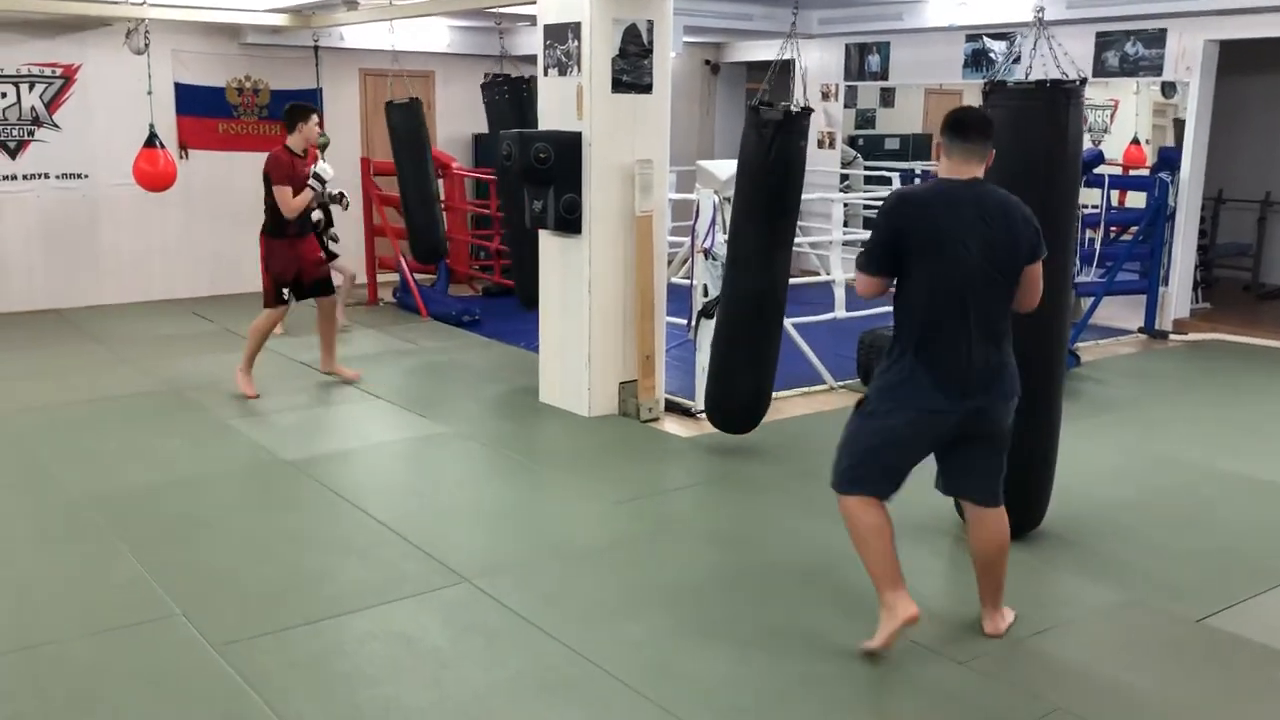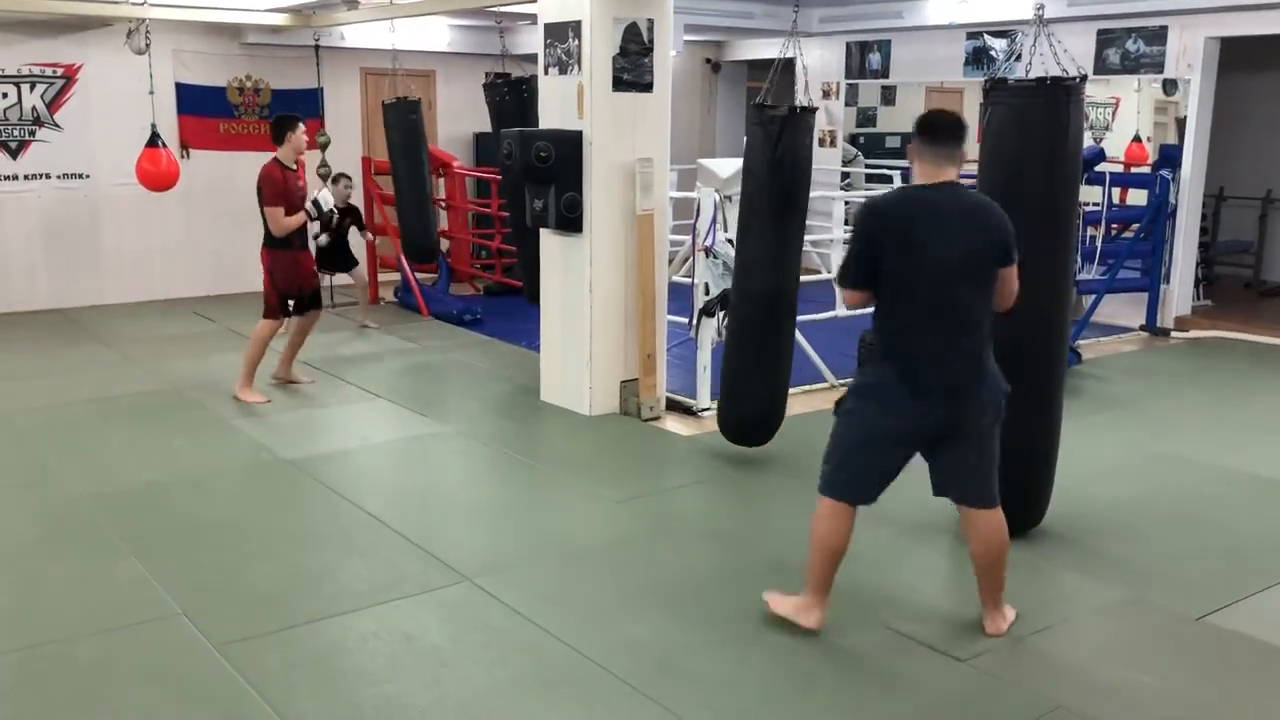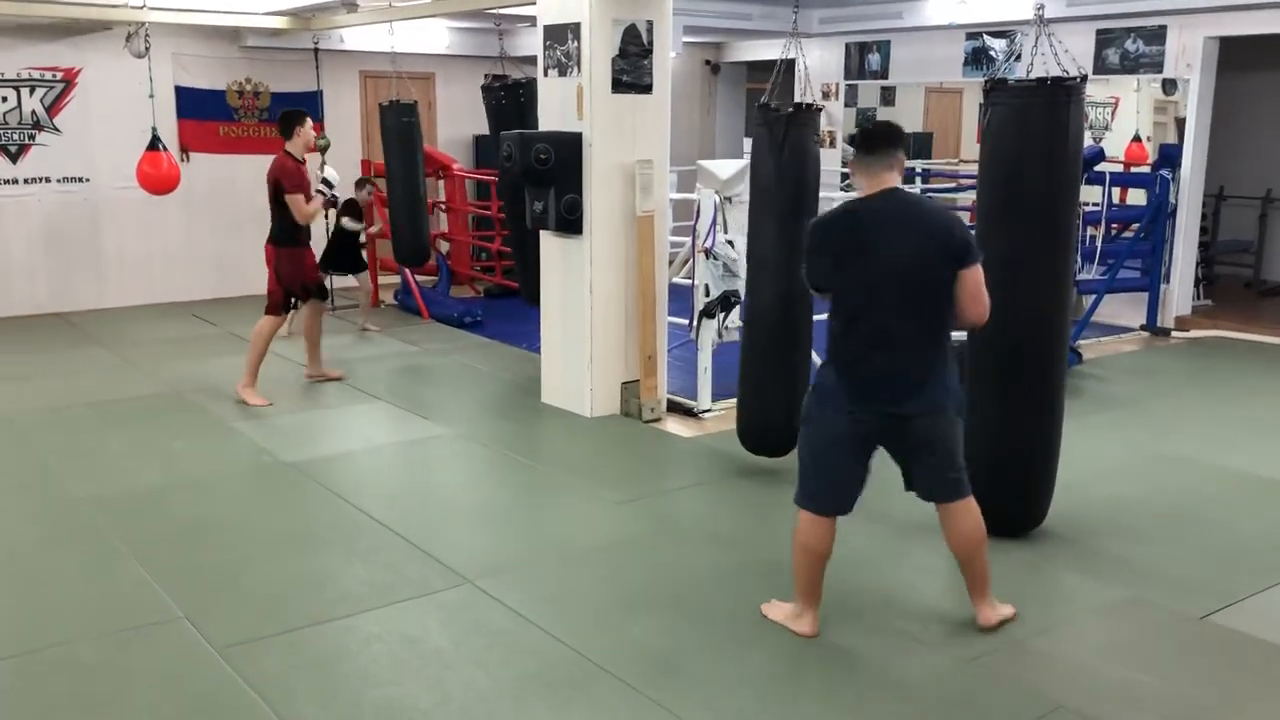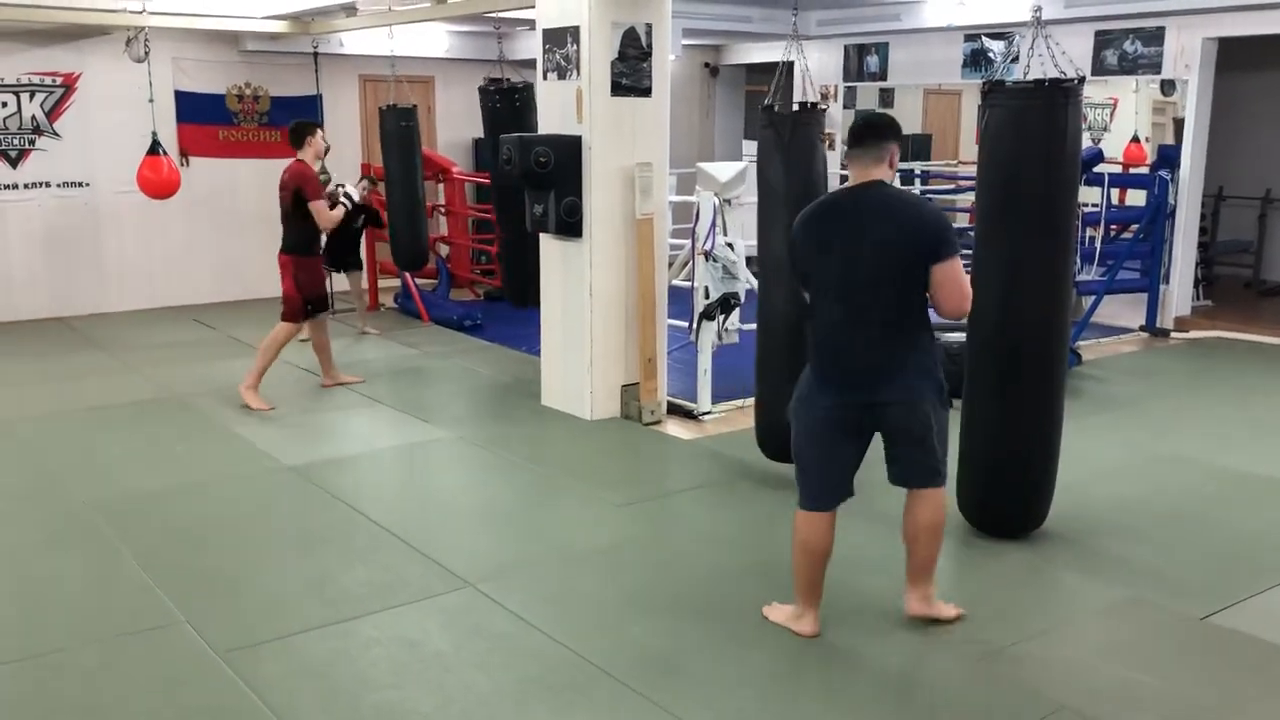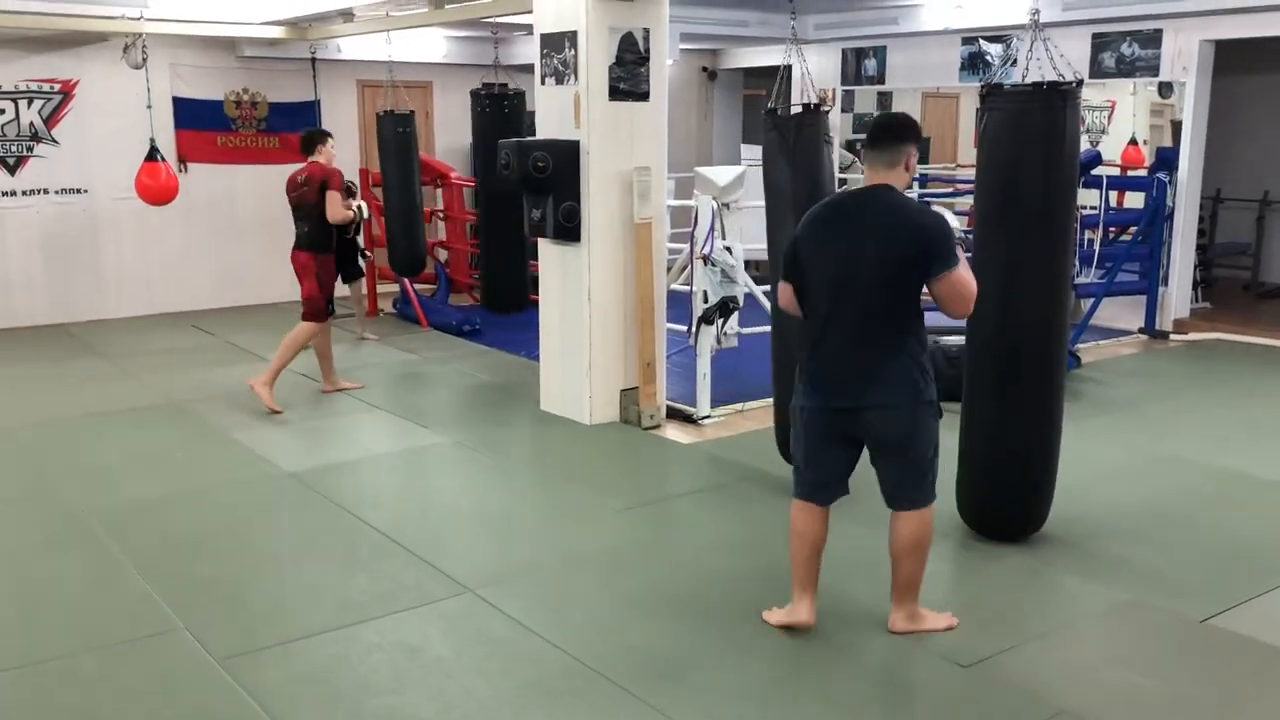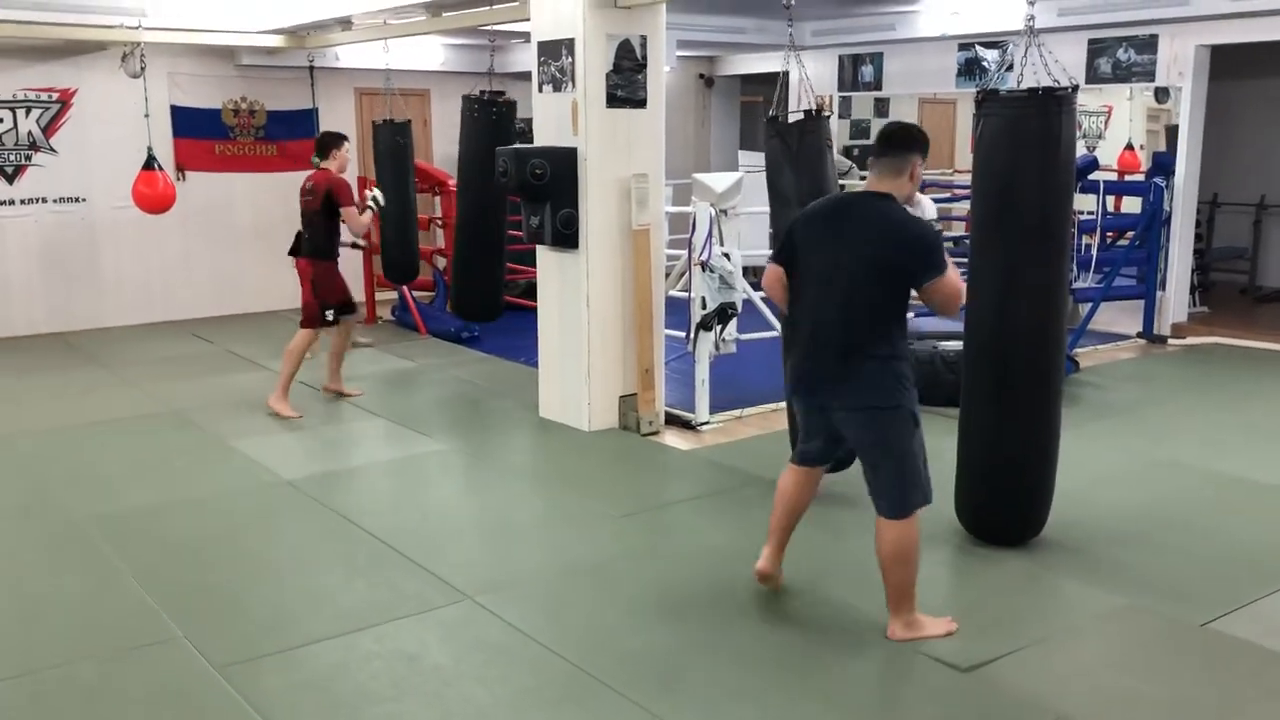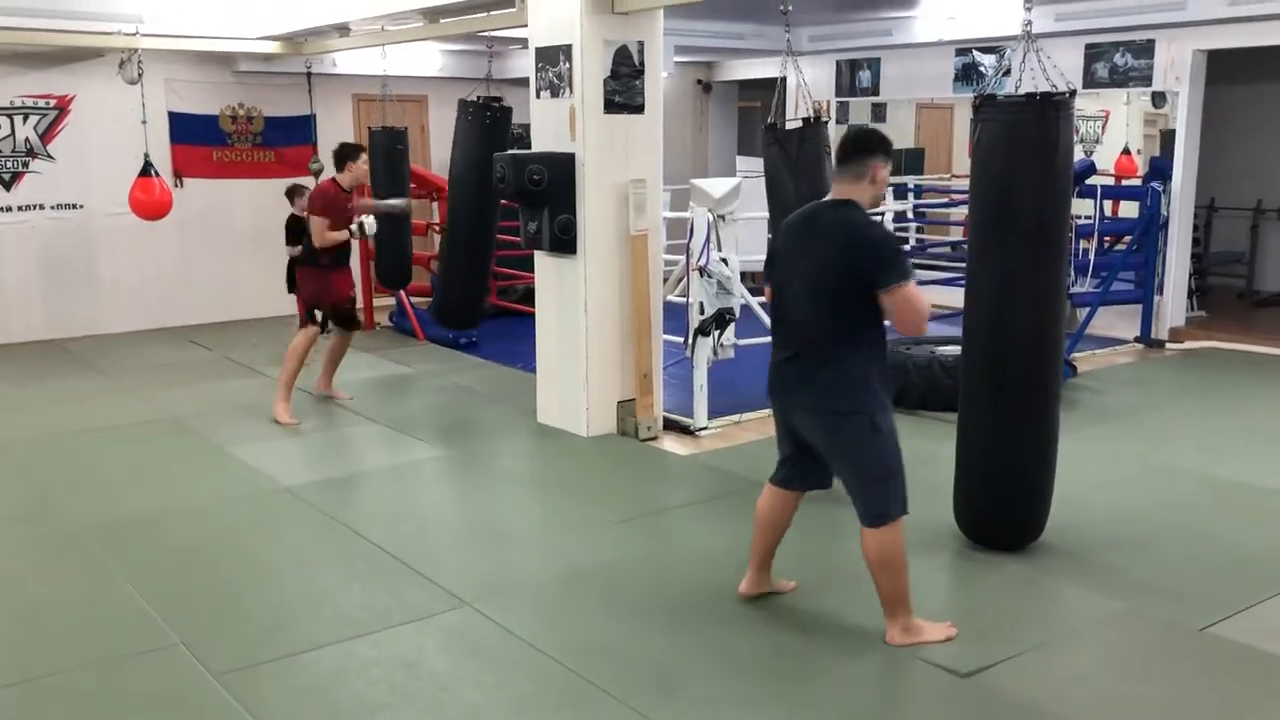
dt=0.2s
person 1, frame 1
left shoulder: (906, 206)
right shoulder: (1018, 215)
left elbow: (867, 286)
right elbow: (1029, 300)
left hip: (918, 383)
right hip: (991, 383)
left knee: (856, 483)
right knee: (984, 497)
left ankle: (894, 601)
right ankle: (994, 611)
person 1, frame 2
left shoulder: (881, 214)
right shoulder: (992, 217)
left elbow: (853, 297)
right elbow: (1005, 299)
left hip: (895, 386)
right hip: (973, 386)
left knee: (839, 491)
right knee: (981, 501)
left ankle: (811, 603)
right ankle: (994, 611)
person 1, frame 3
left shoulder: (828, 229)
right shoulder: (946, 225)
right elbow: (976, 312)
left hip: (847, 392)
right hip: (927, 391)
left knee: (817, 502)
right knee: (953, 495)
left ankle: (803, 610)
right ankle: (985, 603)
person 1, frame 4
left shoulder: (811, 221)
right shoulder: (927, 217)
right elbow: (957, 307)
left hip: (830, 381)
right hip: (909, 379)
left knee: (817, 499)
right knee: (927, 481)
left ankle: (804, 611)
right ankle: (919, 593)
person 1, frame 5
left shoulder: (816, 219)
right shoulder: (925, 224)
left elbow: (788, 301)
right elbow: (962, 305)
right wrist: (954, 252)
left hip: (821, 384)
right hip: (899, 387)
left knee: (810, 495)
right knee: (914, 500)
left ankle: (800, 602)
right ankle: (905, 611)
person 1, frame 6
left shoulder: (813, 216)
right shoulder: (913, 234)
left elbow: (774, 285)
right elbow: (950, 304)
left hip: (809, 376)
right hip: (876, 388)
left knee: (808, 458)
right knee: (899, 503)
left ankle: (771, 553)
right ankle: (903, 619)
person 1, frame 7
left shoulder: (793, 226)
right shoulder: (872, 239)
right elbow: (914, 323)
right wrist: (898, 277)
left hip: (789, 382)
right hip: (846, 393)
left knee: (788, 476)
right knee: (882, 509)
left ankle: (757, 577)
right ankle: (901, 623)
person 2, frame 1
left shoulder: (309, 156)
right shoulder: (277, 159)
right elbow: (289, 210)
left wrist: (326, 194)
right wrist: (316, 184)
left hip: (305, 239)
right hip: (278, 243)
left knee: (327, 299)
right knee: (275, 310)
left ankle: (329, 361)
right ankle: (244, 370)
person 2, frame 2
left shoulder: (298, 167)
right shoulder: (271, 175)
right elbow: (278, 228)
left wrist: (318, 209)
right wrist: (311, 210)
left hip: (301, 251)
right hip: (279, 255)
left knee: (311, 312)
right knee: (273, 319)
left ankle: (283, 370)
right ankle: (244, 384)
person 2, frame 3
left shoulder: (299, 162)
right shoulder: (284, 166)
right elbow: (303, 215)
left wrist: (321, 195)
right wrist: (324, 188)
left hip: (300, 246)
right hip: (284, 250)
left knee: (316, 301)
right knee: (275, 315)
left ankle: (315, 365)
right ankle: (247, 384)
person 2, frame 4
left shoulder: (292, 172)
right shoulder: (307, 175)
right elbow: (325, 223)
left wrist: (333, 201)
right wrist: (346, 202)
left hip: (306, 255)
right hip: (299, 258)
left knee: (317, 316)
right knee: (291, 323)
left ankle: (330, 374)
right ankle: (250, 385)
person 2, frame 5
left shoulder: (294, 179)
right shoulder: (331, 174)
right elbow: (333, 216)
left wrist: (343, 206)
right wrist: (356, 212)
left hip: (303, 252)
right hip: (317, 256)
left knee: (323, 317)
right knee: (313, 321)
left ankle: (330, 379)
right ankle: (265, 380)
person 2, frame 6
left shoulder: (309, 183)
right shoulder: (338, 184)
right elbow: (358, 229)
right wrist: (373, 205)
left hip: (311, 258)
right hip: (319, 263)
left knee: (345, 318)
right knee: (311, 328)
left ankle: (334, 380)
right ankle: (279, 395)
person 2, frame 7
left shoulder: (349, 192)
right shoulder: (323, 194)
left elbow: (363, 206)
right elbow: (320, 240)
left wrist: (391, 205)
right wrist: (354, 232)
left hip: (339, 270)
right hip: (314, 270)
left knee: (346, 331)
right knee: (310, 331)
left ankle: (324, 384)
right ankle: (282, 402)
